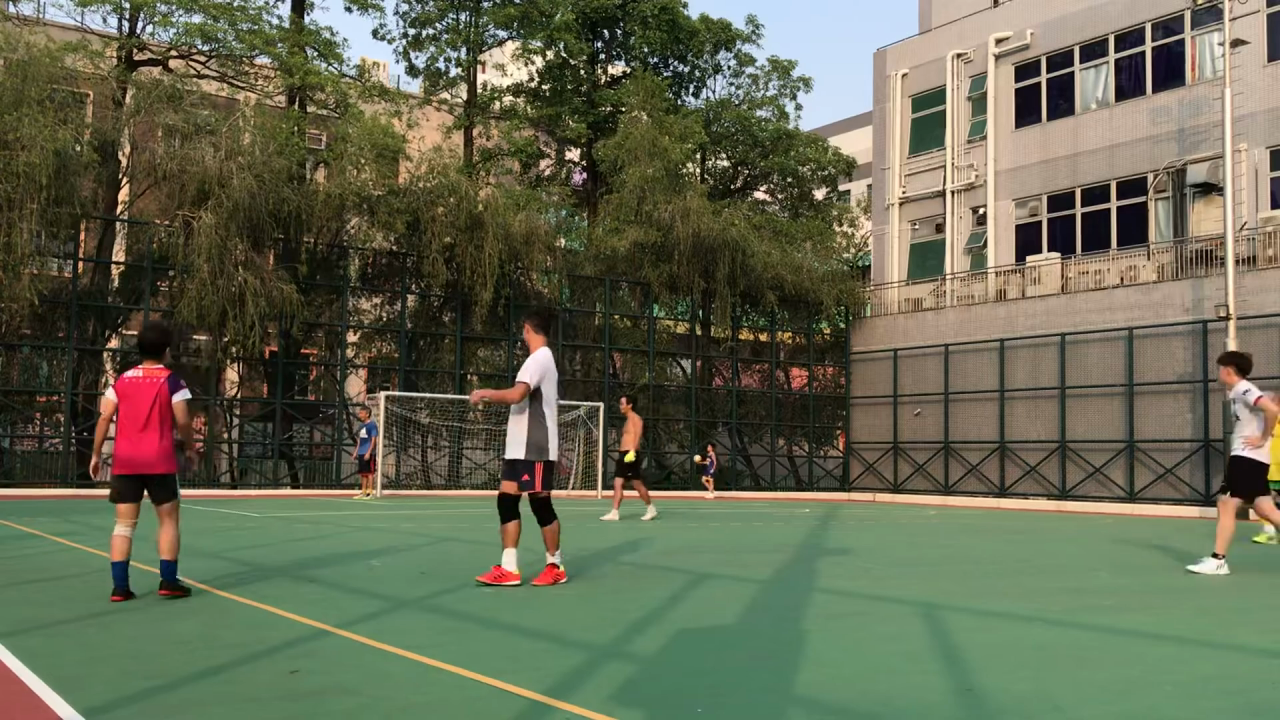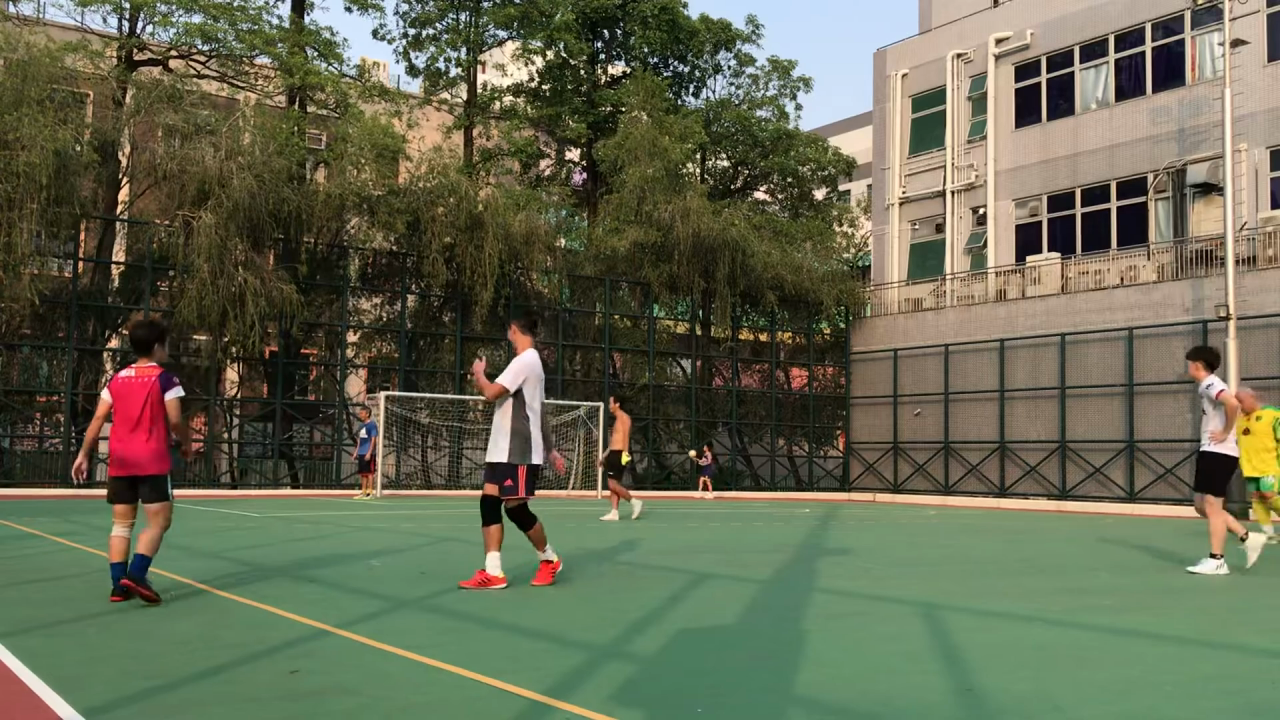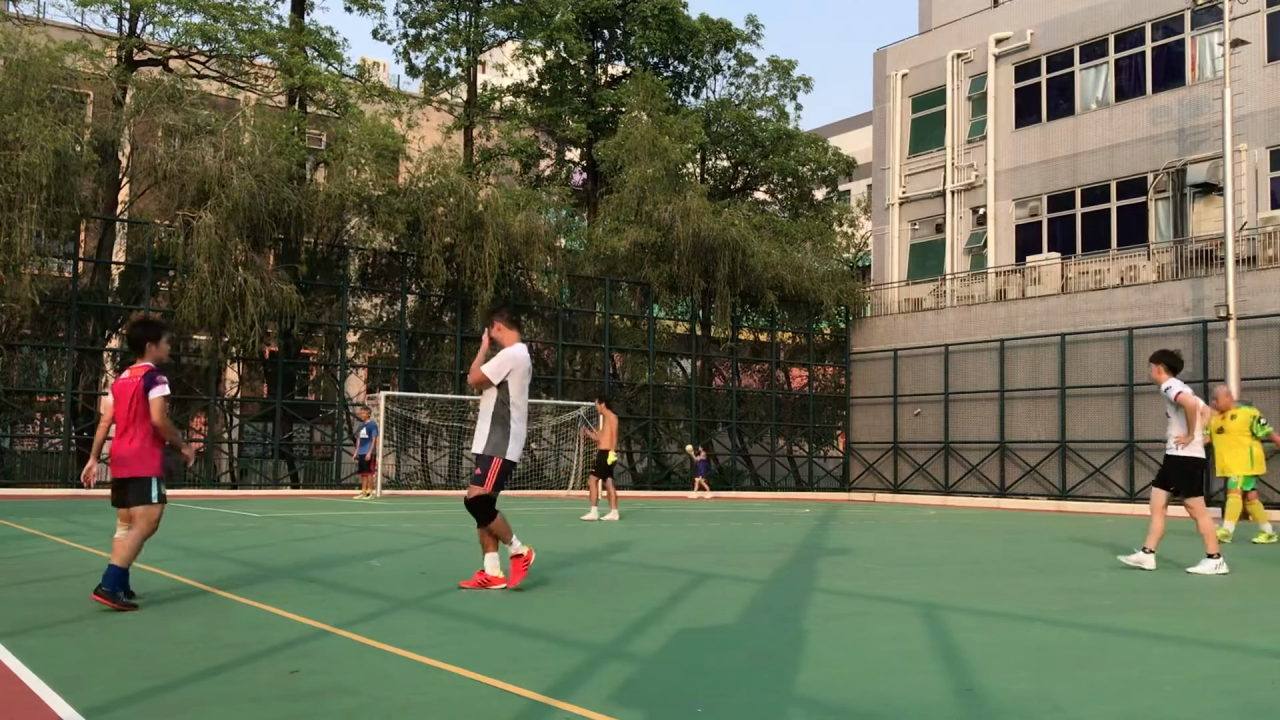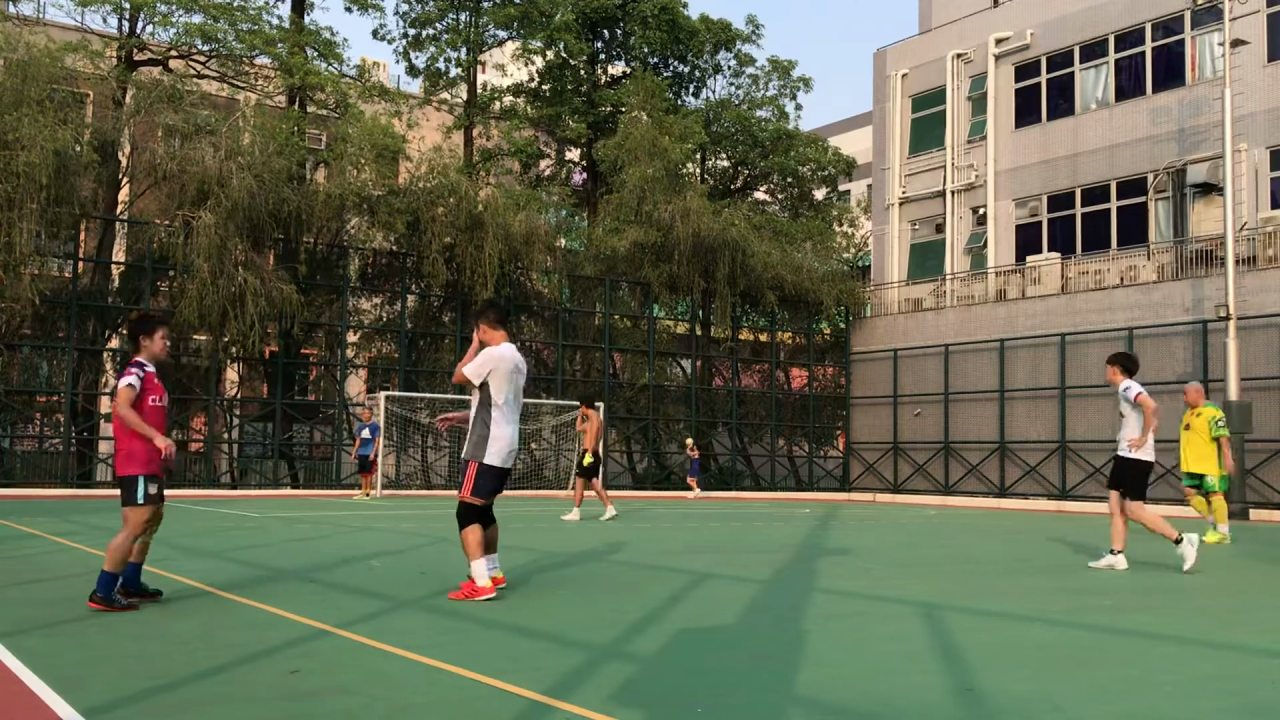
dt=0.2s
person 1, frame 1
left shoulder: (122, 380)
right shoulder: (173, 381)
left elbow: (104, 418)
right elbow: (183, 422)
left wrist: (96, 454)
right wrist: (191, 448)
left hip: (125, 462)
right hip: (160, 462)
left knee: (124, 524)
right knee: (168, 520)
left ankle: (120, 585)
right ankle: (169, 579)
person 1, frame 2
left shoulder: (117, 379)
right shoulder: (165, 378)
left elbow: (98, 418)
right elbow: (175, 420)
left wrist: (84, 454)
right wrist: (185, 443)
left hip: (120, 462)
right hip: (153, 462)
left knee: (122, 524)
right knee: (159, 521)
left ankle: (120, 585)
right ankle: (136, 575)
person 1, frame 3
left shoulder: (121, 379)
right shoulder: (155, 377)
left elbow: (105, 422)
right elbow: (159, 420)
left wrist: (93, 459)
right wrist: (183, 445)
left hip: (122, 462)
right hip: (145, 464)
left knee: (127, 526)
right knee: (145, 525)
left ankle: (118, 584)
right ankle: (108, 587)
person 1, frame 4
left shoulder: (149, 375)
right shoulder: (135, 371)
right elbow: (121, 410)
right wrist: (157, 438)
left hip: (150, 464)
right hip: (137, 464)
left knee: (150, 522)
right knee: (135, 526)
left ankle: (129, 583)
right ankle: (103, 593)
person 2, frame 1
left shoulder: (539, 359)
right shoulder: (541, 360)
left elbow: (515, 395)
left wrist: (484, 394)
left hip: (535, 448)
right hip: (520, 447)
left knee: (540, 504)
right knee: (506, 502)
left ankle: (555, 566)
right ankle: (508, 568)
person 2, frame 2
left shoulder: (524, 361)
right shoulder: (529, 363)
left elbow: (491, 393)
right elbow: (539, 413)
left wrist: (478, 373)
right wrist: (550, 449)
left hip: (519, 451)
right hip: (503, 448)
left knee: (516, 508)
right knee: (489, 503)
left ankle: (549, 560)
right ankle: (493, 572)
person 2, frame 3
left shoulder: (511, 354)
right shoulder: (517, 356)
left elbow: (473, 380)
left wrist: (484, 347)
left hip: (500, 444)
right hip: (493, 443)
left knee: (476, 500)
right knee: (482, 503)
left ankle: (519, 551)
right ankle: (492, 570)
person 2, frame 4
left shoulder: (492, 355)
right shoulder: (518, 360)
left elbow: (458, 378)
left wrist: (475, 344)
right wrist: (461, 417)
left hip: (487, 448)
right hip: (504, 448)
left knee: (467, 511)
right knee: (483, 509)
left ankle: (481, 583)
right ankle: (492, 572)
person 3, frame 1
left shoulder: (1245, 391)
right shoulder: (1240, 392)
left hip: (1249, 459)
right hip: (1251, 459)
left knee: (1225, 508)
left ankle: (1217, 560)
person 3, frame 2
left shoulder: (1209, 385)
right shoulder: (1211, 386)
left elbow: (1232, 404)
right elbow: (1234, 407)
left wrist: (1226, 433)
right wrist: (1224, 433)
left hip: (1218, 454)
right hip: (1212, 454)
left knee: (1211, 508)
right knee: (1202, 506)
left ankle: (1216, 559)
right ankle: (1248, 539)
person 3, frame 3
left shoulder: (1170, 386)
right shoulder: (1175, 388)
left elbow: (1190, 404)
right elbow: (1207, 413)
left wrist: (1189, 436)
right wrist: (1196, 434)
left hip: (1185, 457)
right hip: (1175, 456)
left knee: (1196, 509)
right knee: (1156, 505)
left ankle: (1215, 559)
right ankle: (1146, 554)
person 3, frame 4
left shoulder: (1127, 387)
right shoulder: (1129, 389)
left elbow: (1150, 406)
right elbow: (1153, 420)
left wrist: (1143, 438)
left hip: (1134, 458)
right hip: (1126, 457)
left knee: (1135, 511)
right knee: (1116, 507)
left ankle: (1183, 541)
right ankle: (1115, 555)
